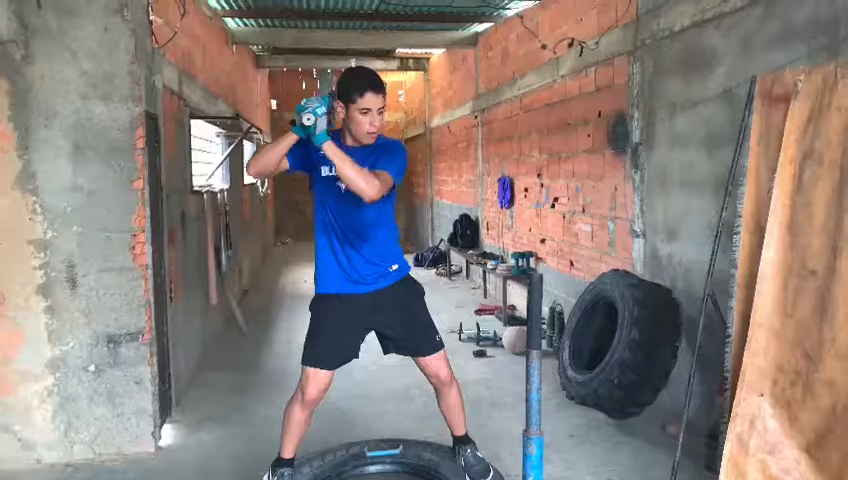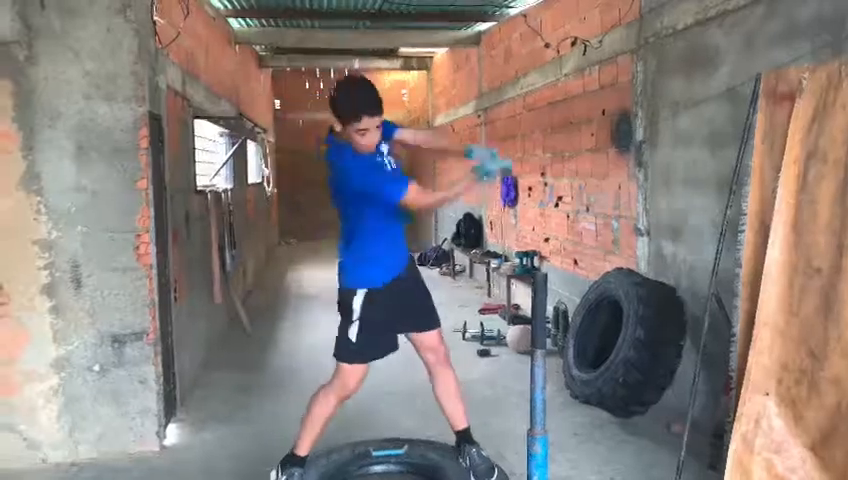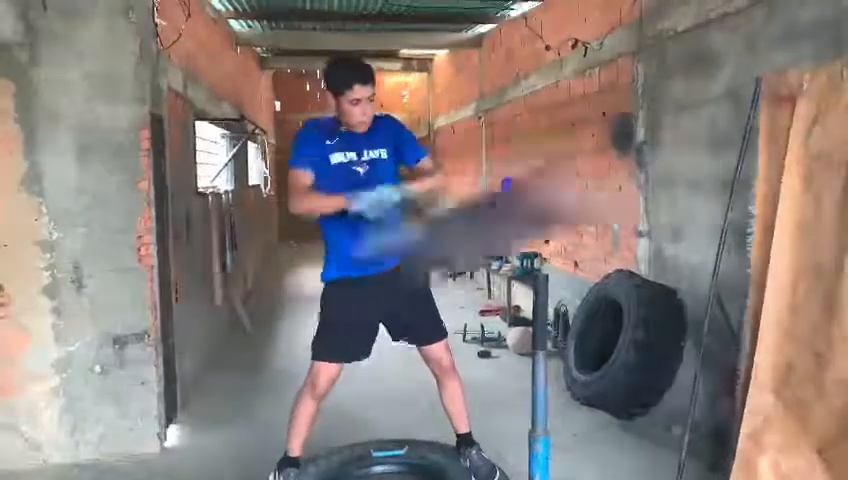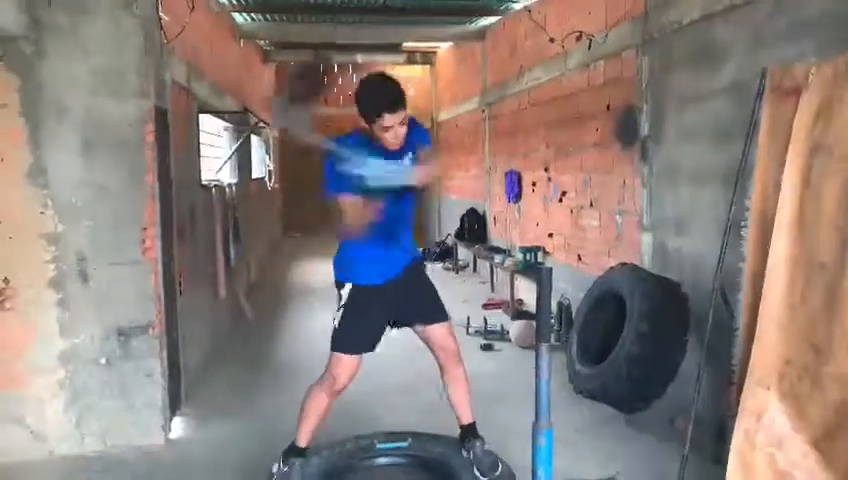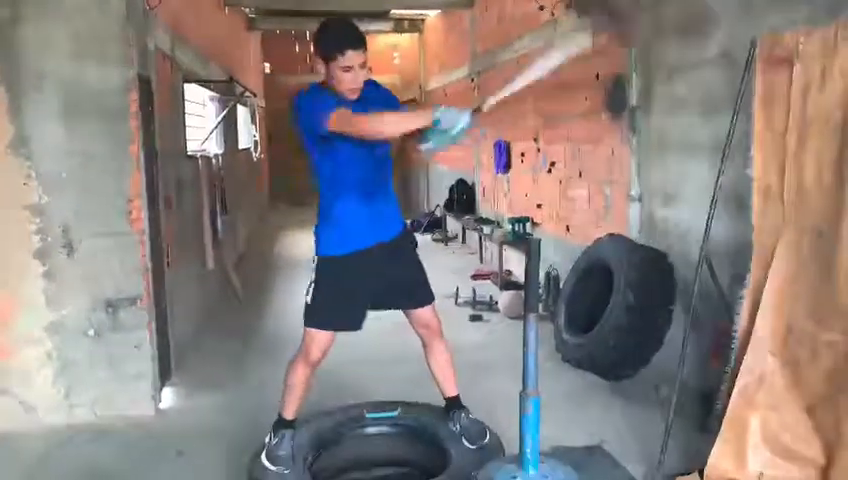
dt=0.5s
person 1, frame 1
left shoulder: (392, 151)
right shoulder: (315, 147)
left elbow: (372, 190)
right elbow: (256, 168)
left wrist: (325, 141)
right wrist: (299, 130)
left hip: (393, 285)
right hip: (337, 293)
left knee: (441, 374)
right knee: (310, 391)
left ankle: (463, 446)
person 1, frame 2
left shoulder: (371, 133)
right shoulder: (354, 165)
left elbow: (417, 138)
right elbow: (421, 201)
left wrist: (465, 152)
right wrist: (473, 176)
left hip: (398, 267)
right hip: (366, 280)
left knee: (437, 355)
right knee: (346, 381)
left ankle: (466, 445)
person 1, frame 3
left shoulder: (389, 129)
right shoulder: (312, 137)
left elbow: (432, 175)
right elbow: (299, 201)
left wrist: (399, 190)
right wrist: (352, 199)
left hip: (398, 270)
right hip: (346, 279)
left knee: (443, 363)
right knee: (319, 381)
person 1, frame 4
left shoulder: (414, 132)
right shoulder: (343, 155)
left elbow: (427, 165)
right elbow: (352, 227)
right wrist: (374, 196)
left hip: (405, 264)
right hip: (362, 276)
left knee: (449, 350)
right knee: (340, 375)
left ankle: (470, 438)
person 1, frame 5
left shoulder: (374, 94)
right shoulder: (309, 103)
left elbow: (404, 125)
right elbow: (362, 127)
left wrist: (436, 122)
right wrist: (437, 116)
left hip: (391, 236)
right hip: (341, 248)
left knee: (430, 327)
right knee: (313, 350)
left ankle: (455, 410)
right ankle: (283, 429)
